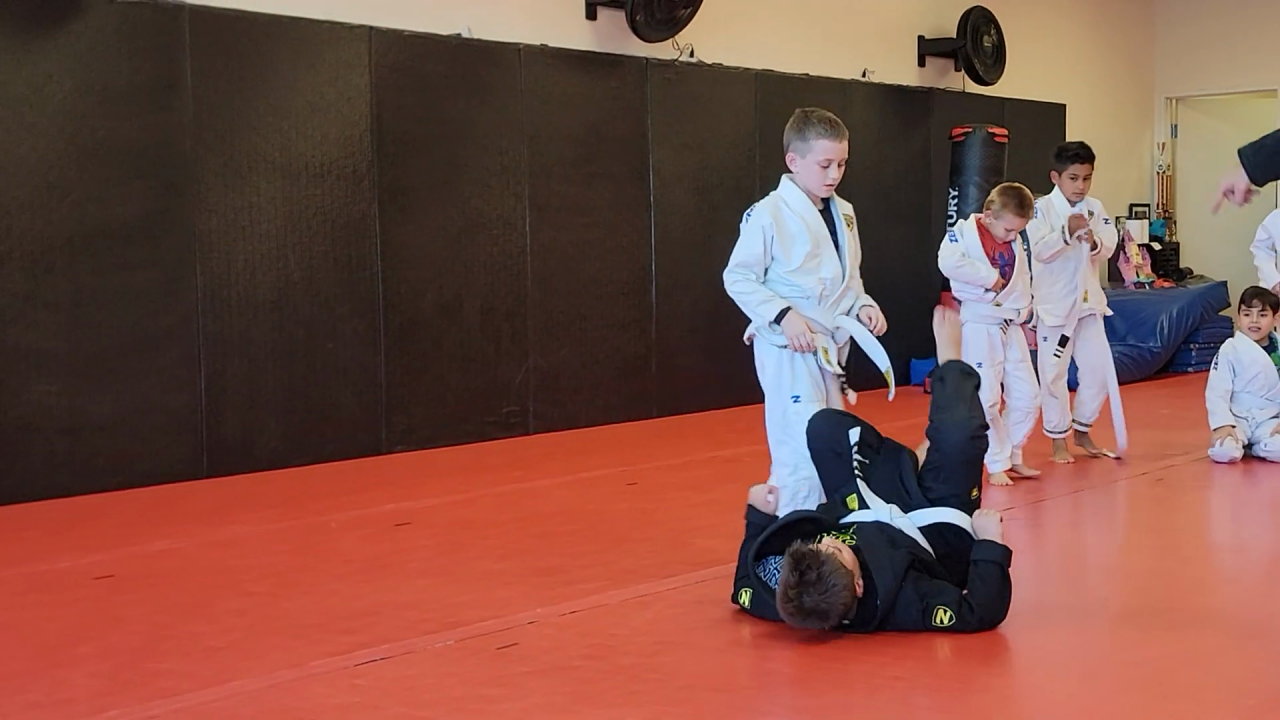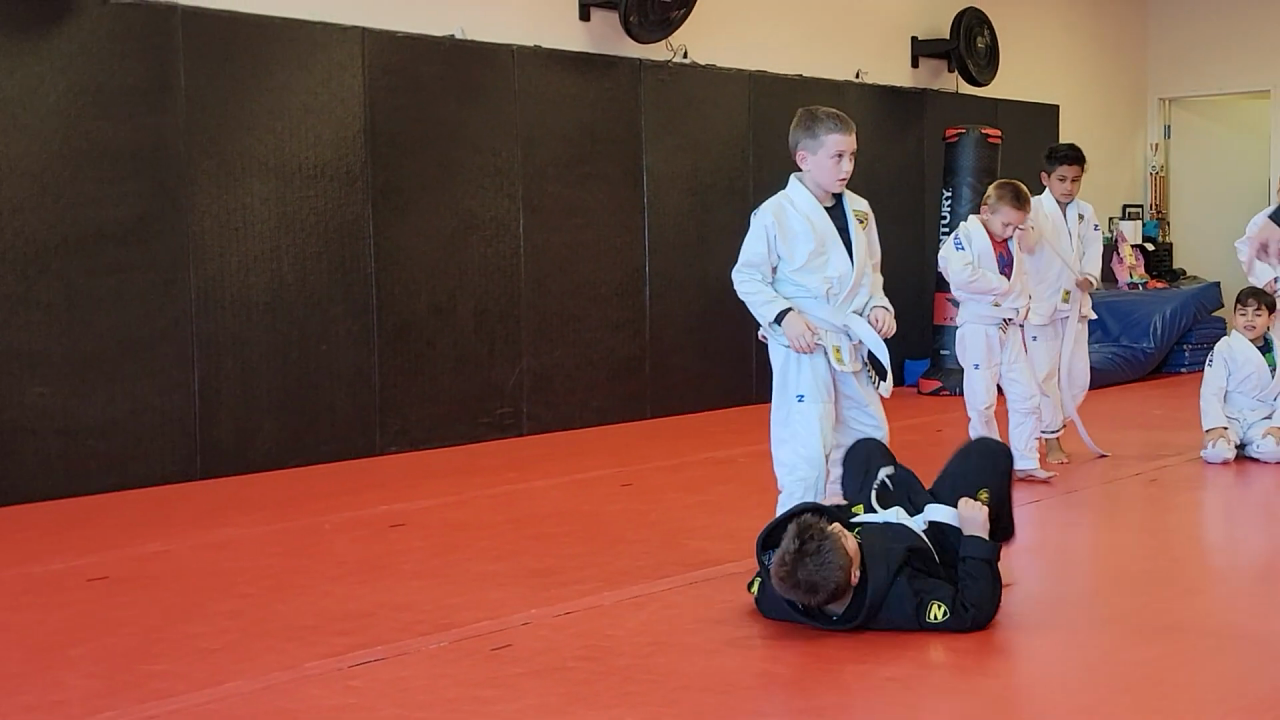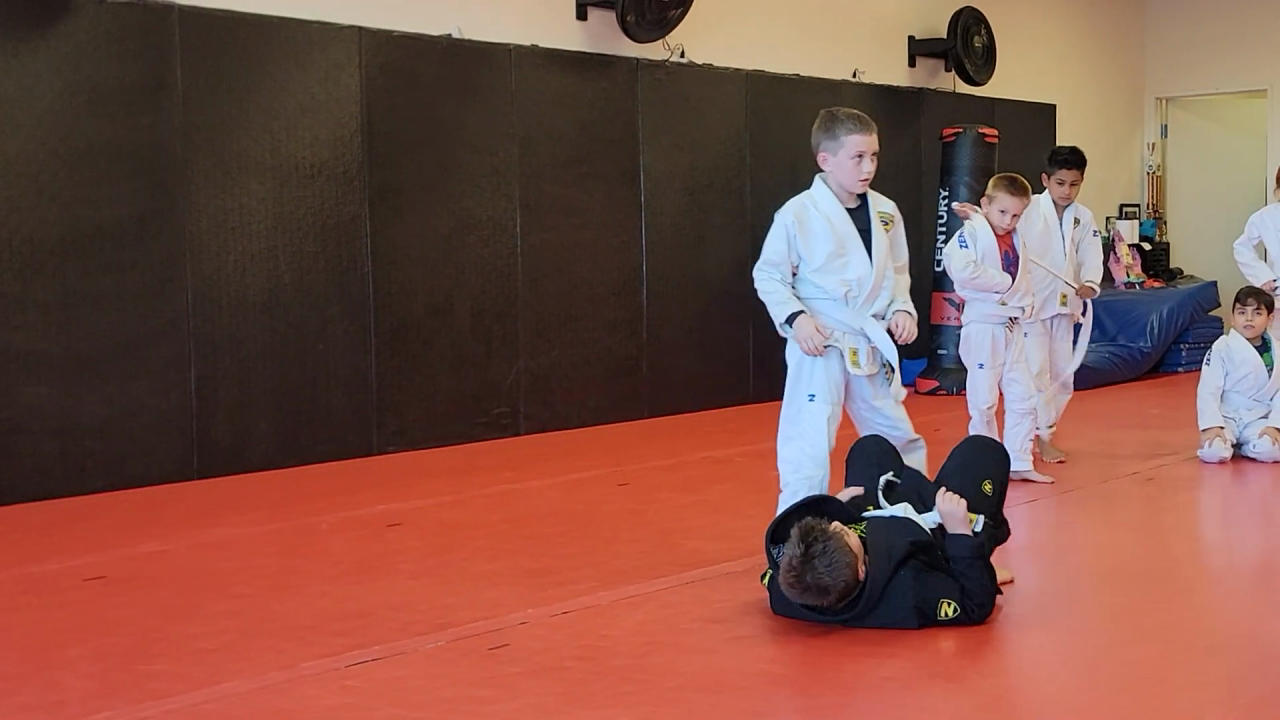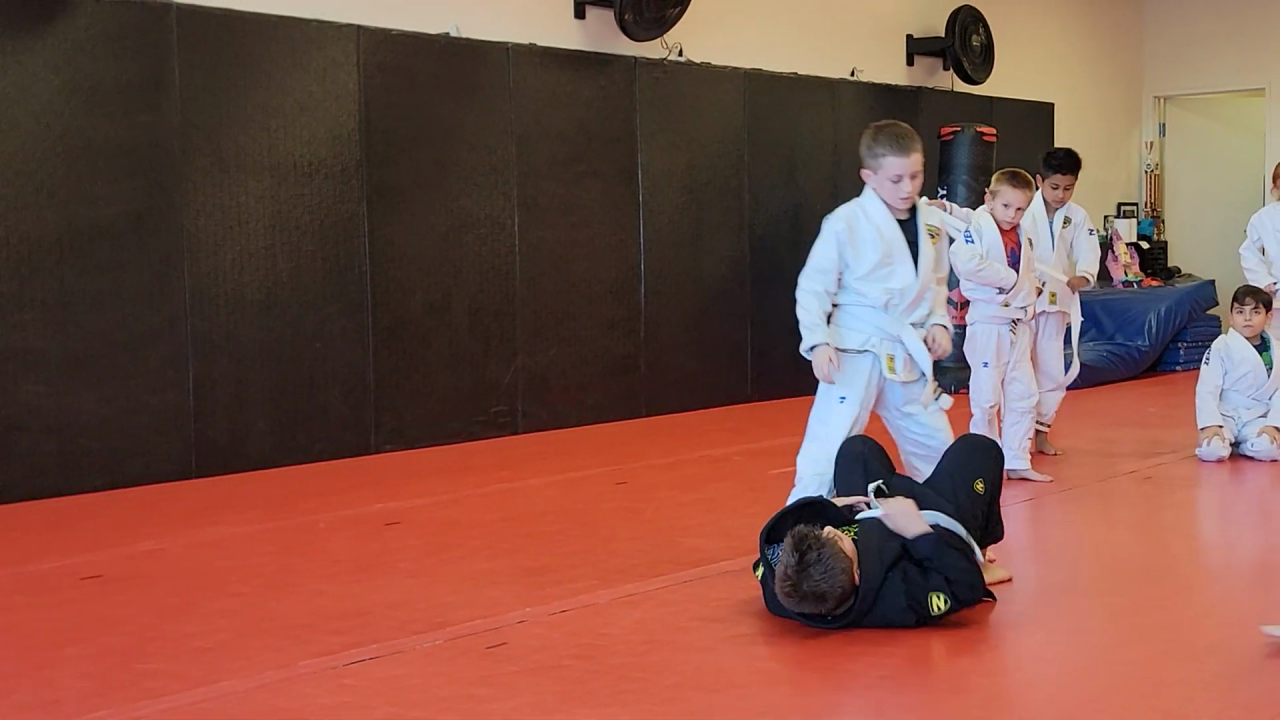
dt=0.2s
person 1, frame 1
left shoulder: (842, 212)
right shoulder: (768, 214)
right elbow: (738, 278)
left wrist: (863, 304)
right wrist: (783, 315)
left hip: (828, 347)
right hip: (787, 349)
right knee: (804, 449)
person 1, frame 2
left shoulder: (859, 210)
right shoulder: (776, 214)
right elbow: (747, 277)
left wrist: (880, 305)
right wrist: (784, 315)
left hip: (850, 344)
right hip: (802, 347)
left knee: (869, 437)
right knee: (807, 448)
person 1, frame 3
left shoulder: (885, 211)
right shoulder: (797, 214)
left elbow: (897, 270)
right elbow: (768, 276)
left wrist: (902, 309)
right wrist: (795, 316)
left hip: (870, 347)
right hip: (820, 347)
left knee: (897, 435)
right knee: (808, 447)
person 1, frame 4
left shoulder: (930, 221)
right shoulder: (846, 223)
right elbow: (813, 286)
left wrist: (939, 322)
right wrist: (818, 341)
left hip: (907, 354)
right hip: (855, 352)
left knee: (936, 445)
right knee: (829, 447)
person 2, frame 1
left shoulder: (1095, 207)
right shoulder: (1041, 208)
left elbow: (1110, 241)
right elbow: (1041, 251)
left wrist: (1095, 242)
right wrist: (1068, 233)
left hip: (1089, 302)
right hip: (1053, 304)
left knee: (1098, 370)
right knee: (1054, 374)
left ankle: (1081, 432)
right ankle: (1058, 440)
person 2, frame 2
left shoulder: (1086, 212)
right shoulder: (1031, 208)
left elbow: (1093, 250)
left wrist: (1089, 277)
left hip: (1075, 304)
right hip: (1040, 305)
left knee: (1077, 374)
right knee: (1045, 373)
left ankle: (1056, 431)
right ankle: (1051, 439)
person 2, frame 3
left shoulder: (1084, 217)
right shoulder: (1028, 207)
left elbow: (1092, 256)
left wrist: (1089, 283)
right wrist: (973, 214)
left hip: (1064, 305)
right hip: (1029, 303)
left knee: (1061, 373)
right knee: (1036, 371)
left ankle: (1043, 433)
right ankle: (1041, 438)
person 2, frame 4
left shoulder: (1078, 215)
left elbow: (1089, 252)
left wrist: (1084, 276)
left hip: (1055, 301)
left knee: (1052, 370)
left ankle: (1040, 429)
person 3, frame 1
left shoulder: (1013, 241)
right shoulder: (963, 232)
right elbow: (950, 264)
left wrist: (1023, 302)
right wrist: (990, 277)
left hip: (1012, 327)
right hip: (979, 327)
left knee: (1028, 396)
right knee: (987, 401)
left ankle: (1010, 454)
right ankle: (994, 463)
person 3, frame 2
left shoulder: (1012, 241)
right shoulder: (966, 236)
right elbow: (959, 273)
left wrist: (1020, 304)
right wrist: (1000, 284)
left hip: (1010, 328)
right hip: (978, 327)
left knee: (1026, 397)
right knee: (982, 403)
left ankle: (1025, 461)
person 3, frame 3
left shoulder: (1015, 239)
right shoulder: (970, 233)
right elbow: (961, 270)
left wrist: (1023, 301)
right wrist: (1003, 281)
left hip: (1014, 327)
right hip: (982, 326)
left knee: (1024, 398)
right knee: (984, 402)
left ankle: (1019, 463)
person 3, frame 4
left shoulder: (1021, 237)
right shoulder: (975, 229)
right elbow: (966, 265)
left wrist: (1027, 294)
right wrist: (1007, 276)
left hip: (1018, 325)
right hip: (987, 325)
left knee: (1024, 398)
right knee: (986, 399)
left ankle: (1018, 462)
person 4, frame 1
left shoulder: (780, 600)
right shoulder: (900, 603)
left elbow: (745, 591)
right elbow: (984, 612)
left wrist: (758, 516)
right wrist: (990, 546)
right hip: (930, 541)
left knee: (824, 425)
right knee: (957, 439)
left ankle: (919, 459)
right ankle: (949, 367)
person 4, frame 2
left shoulder: (777, 599)
right shoulder: (898, 600)
right elbow: (975, 612)
left wrist: (819, 515)
right wrist: (978, 538)
left knee: (867, 450)
right knee: (988, 453)
person 4, frame 3
left shoulder: (787, 597)
right shoulder: (905, 594)
left elbow: (774, 561)
right elbow: (977, 605)
left wrist: (830, 509)
right wrist: (961, 532)
left knee: (872, 447)
right knee: (983, 450)
person 4, frame 4
left shoulder: (781, 595)
right shoulder: (898, 596)
left elbow: (768, 555)
right elbow: (968, 588)
left wrist: (823, 509)
right wrist: (919, 532)
left knee: (857, 447)
right knee: (976, 448)
right ankle: (980, 563)
